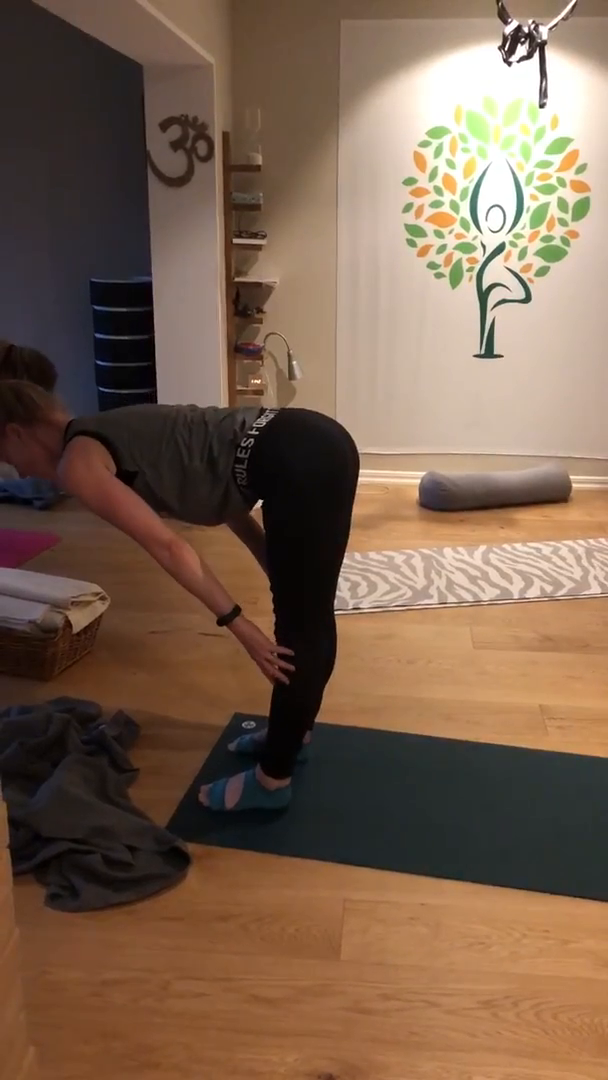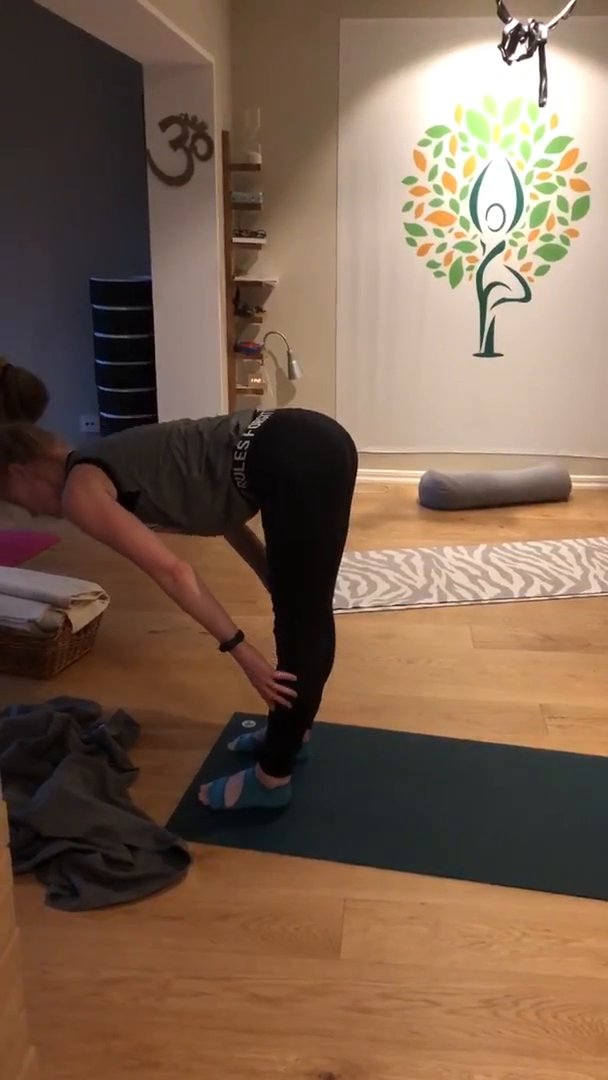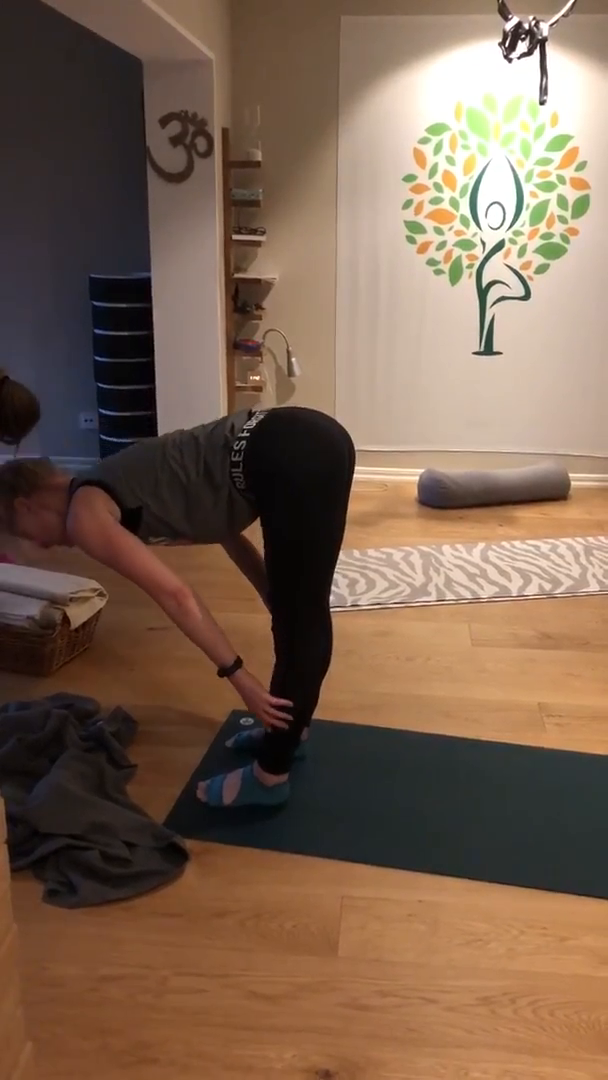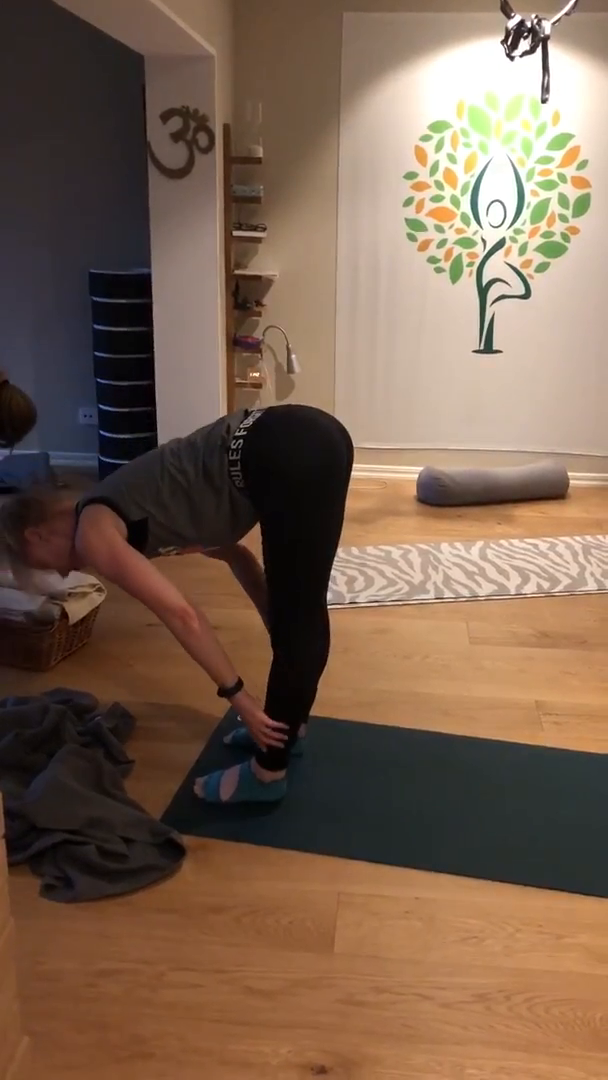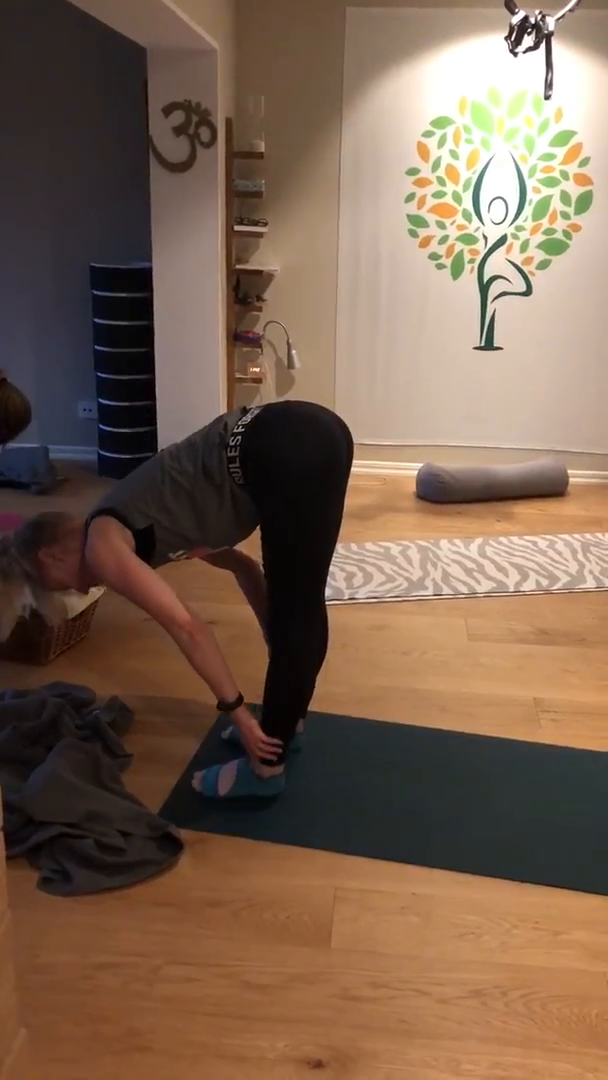
dt=0.3s
person 1, frame 1
left shoulder: (77, 464)
right shoulder: (107, 436)
left elbow: (168, 547)
right elbow: (228, 498)
left wrist: (236, 623)
right wrist: (283, 576)
left hip: (300, 464)
right hip: (316, 441)
left knee: (301, 628)
right knee: (307, 617)
left ankle: (272, 779)
right ankle: (292, 733)
person 1, frame 2
left shoulder: (80, 492)
right shoulder: (107, 463)
left elbow: (171, 572)
right elbow: (228, 519)
left wrist: (238, 648)
right wrist: (283, 588)
left hip: (294, 464)
right hip: (312, 440)
left knee: (301, 627)
right knee: (306, 618)
left ankle: (272, 778)
right ankle: (292, 731)
person 1, frame 3
left shoulder: (84, 516)
right shoulder: (107, 493)
left elbow: (175, 596)
right elbow: (231, 537)
left wrist: (237, 675)
right wrist: (279, 606)
left hip: (292, 462)
right hip: (314, 439)
left knee: (300, 626)
right knee: (304, 616)
left ankle: (271, 776)
right ankle: (288, 728)
person 1, frame 4
left shoulder: (92, 534)
right shoulder: (116, 510)
left elbow: (181, 615)
right elbow: (234, 552)
left wrist: (238, 697)
right wrist: (276, 628)
left hip: (289, 459)
right hip: (310, 435)
left knee: (297, 624)
right knee: (301, 613)
left ankle: (268, 773)
right ankle: (286, 728)
person 1, frame 5
left shoulder: (101, 547)
right shoulder: (128, 527)
left elbow: (188, 629)
right elbow: (242, 565)
left wrist: (237, 712)
left hip: (287, 455)
right hip: (312, 432)
left knee: (294, 618)
right knee: (300, 608)
left ankle: (266, 768)
right ankle: (287, 722)
